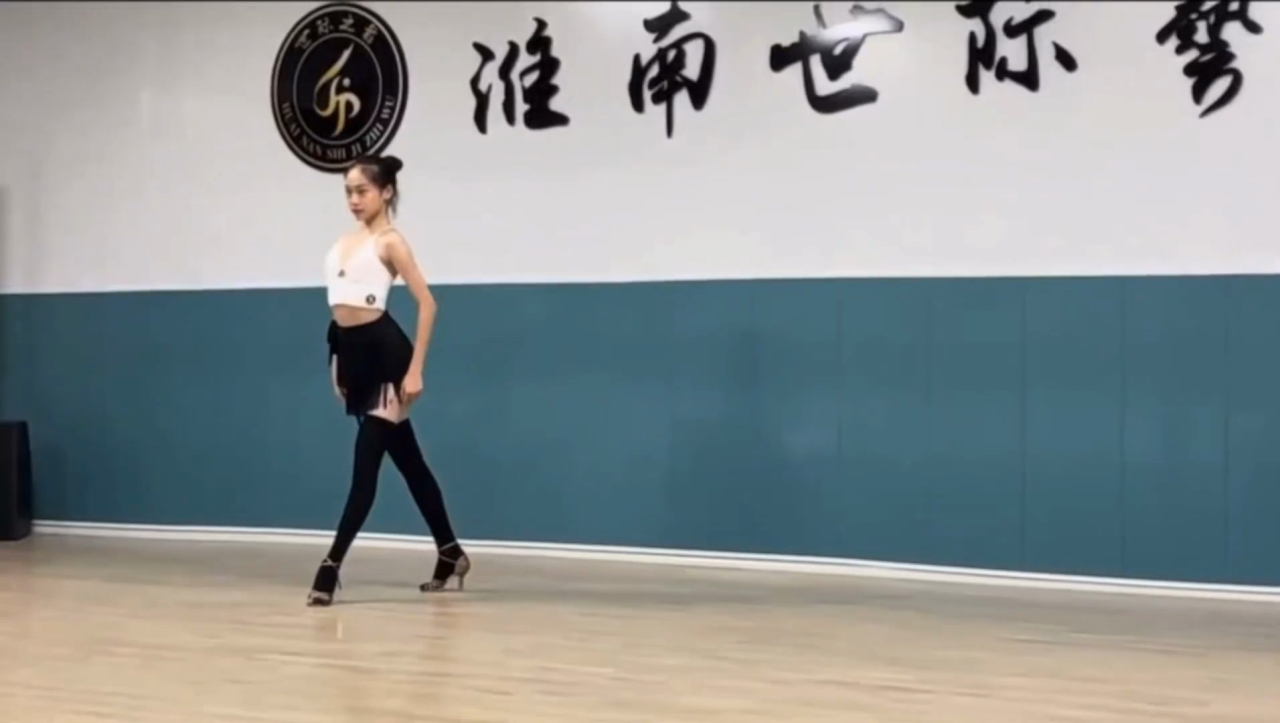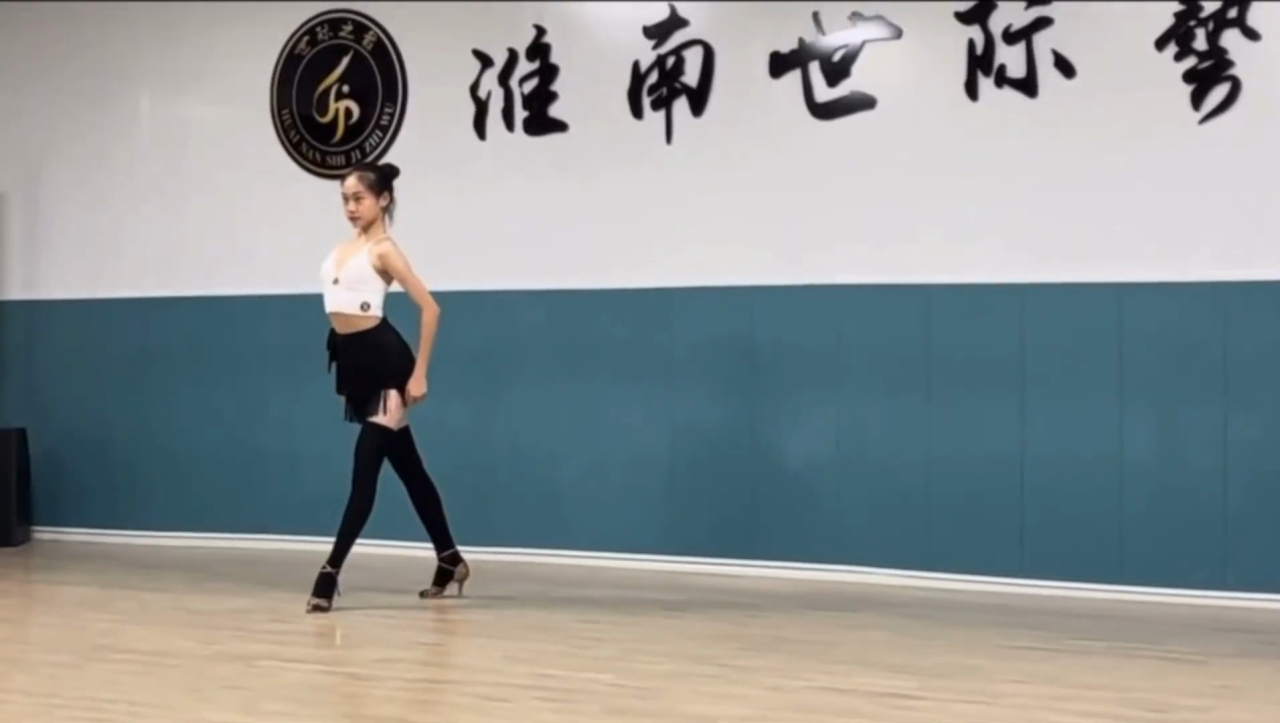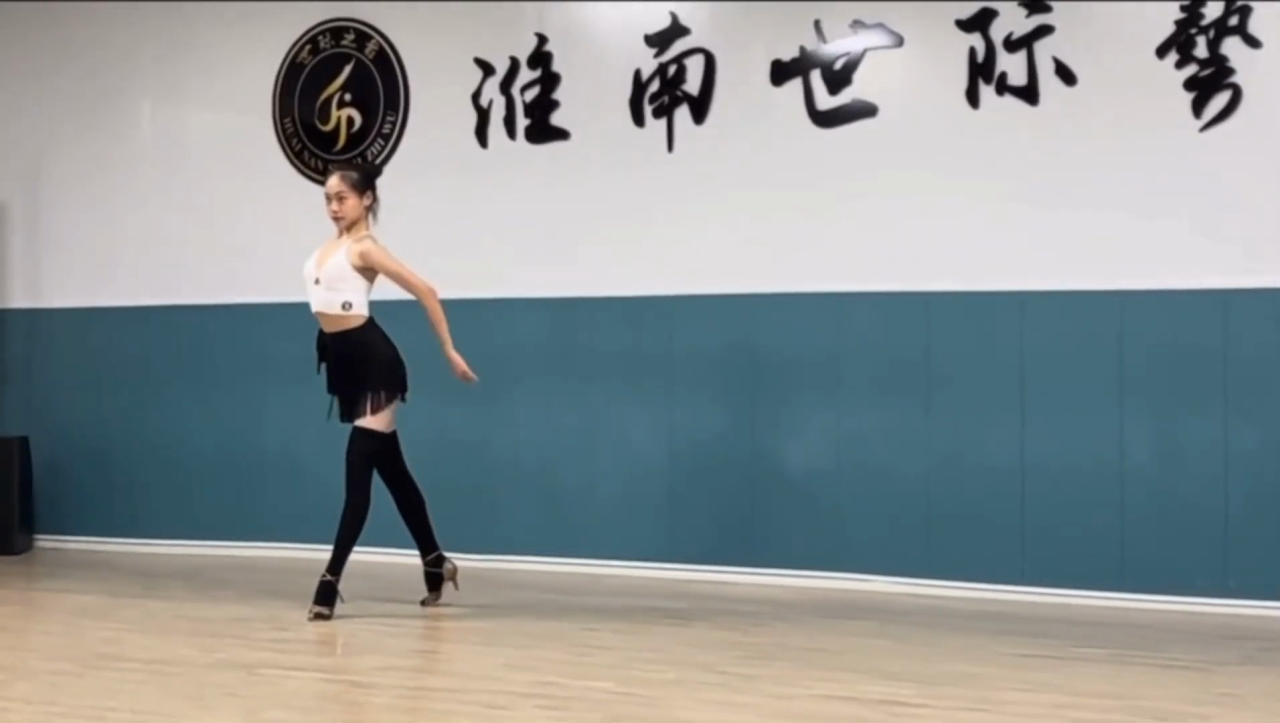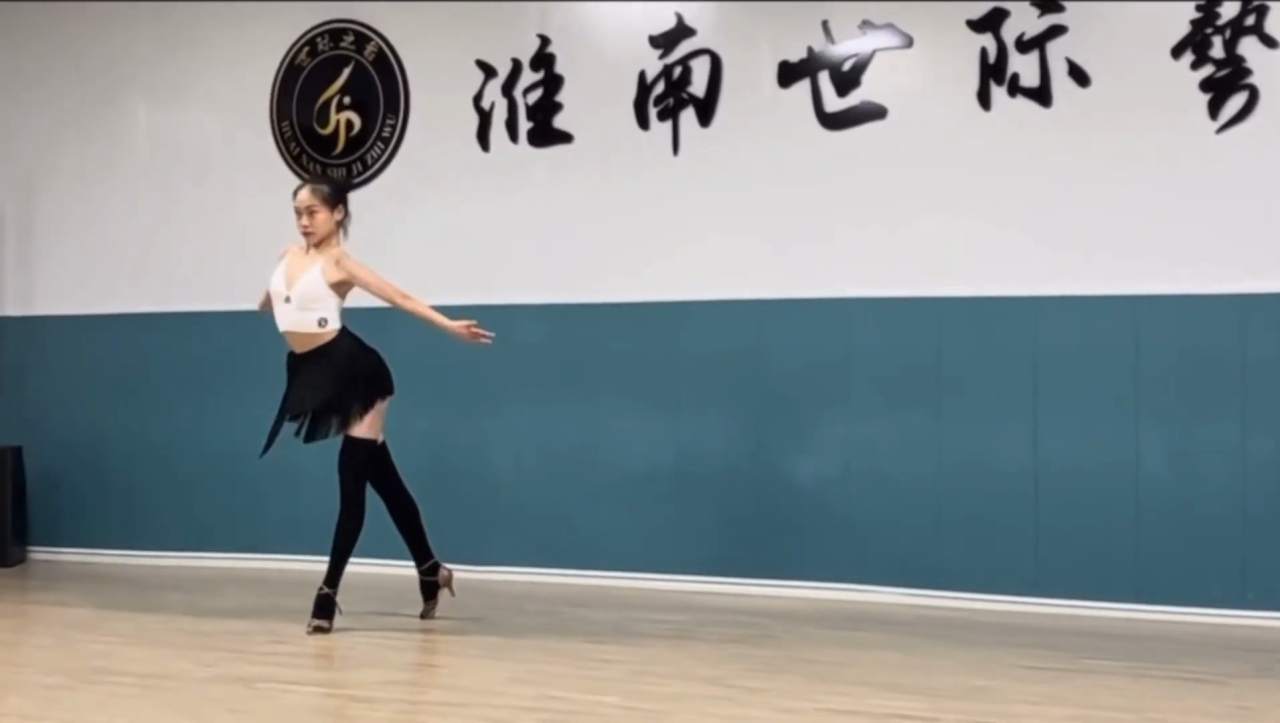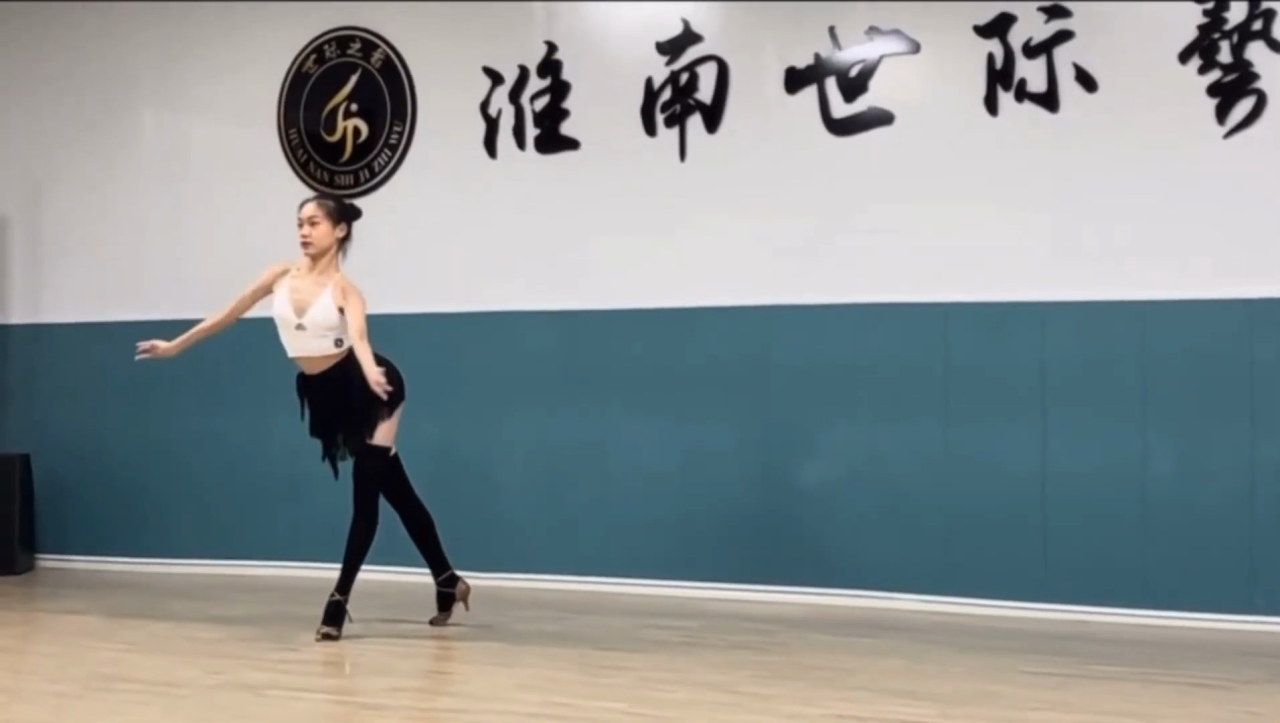
dt=0.5s
person 1, frame 1
left shoulder: (390, 241)
right shoulder: (347, 240)
left elbow: (427, 304)
left wrist: (415, 370)
right wrist: (337, 367)
left hip: (382, 349)
right hip: (351, 350)
left knee: (366, 463)
right knee: (407, 460)
left ankle: (331, 566)
right ankle: (450, 552)
person 1, frame 2
left shoulder: (383, 249)
right shoulder: (344, 247)
left elbow: (429, 308)
left wrist: (419, 373)
right wrist: (345, 368)
left hip: (382, 358)
right hip: (352, 357)
left knee: (364, 468)
right knee: (407, 466)
left ankle: (330, 573)
right ankle: (450, 560)
person 1, frame 3
left shoulder: (365, 248)
right shoulder: (333, 245)
left elbow: (424, 291)
left wrist: (450, 352)
left hip: (369, 357)
right hip: (342, 355)
left knee: (358, 468)
right knee: (389, 467)
left ankle: (331, 580)
right ankle: (434, 561)
person 1, frame 4
left shoulder: (339, 262)
right shoulder: (289, 254)
left elbow: (397, 296)
right elbow: (274, 295)
left wrist: (449, 325)
right wrist: (268, 303)
left hip: (354, 370)
right hip: (312, 372)
left knee: (353, 478)
right knee: (381, 475)
left ankle: (328, 593)
right ankle: (430, 569)
person 1, frame 5
left shoulder: (345, 289)
right shoulder: (280, 276)
left elbow: (359, 335)
right elbow: (228, 315)
left wrist: (371, 371)
right wrist: (173, 346)
left hip: (367, 390)
right hip: (322, 391)
left knee: (367, 491)
right knee: (394, 487)
left ankle: (340, 598)
right ankle: (448, 579)
